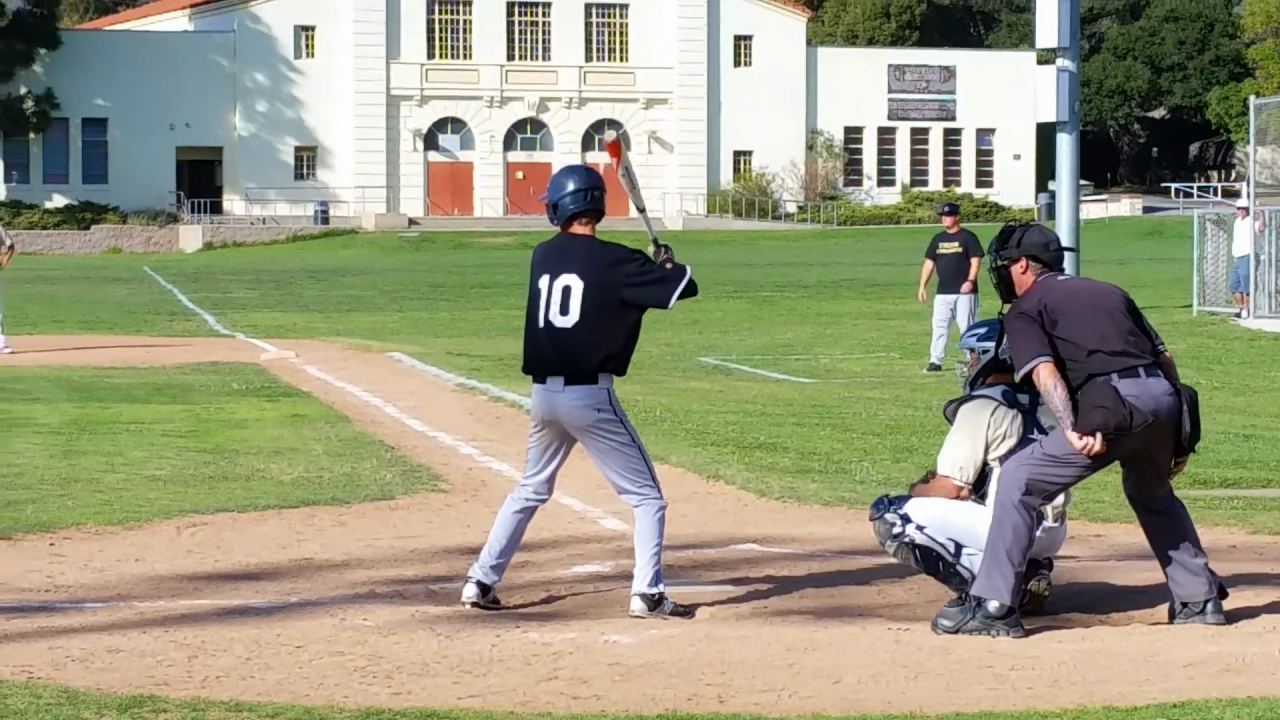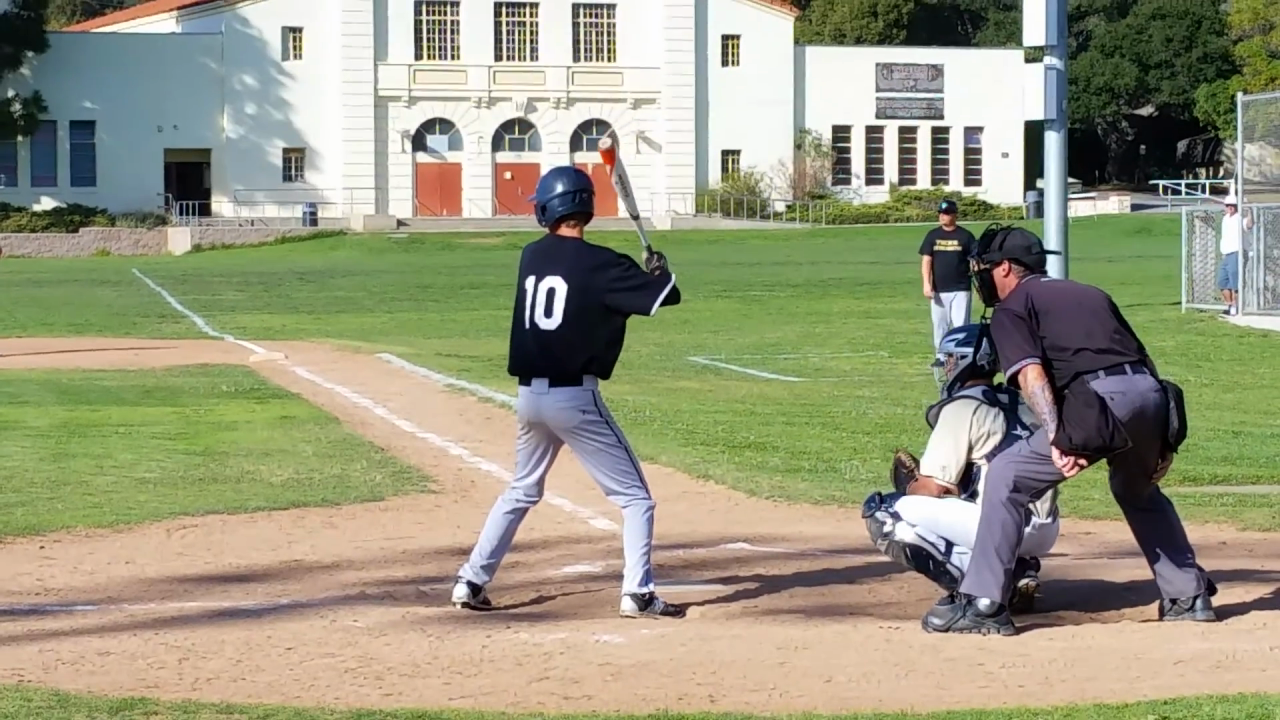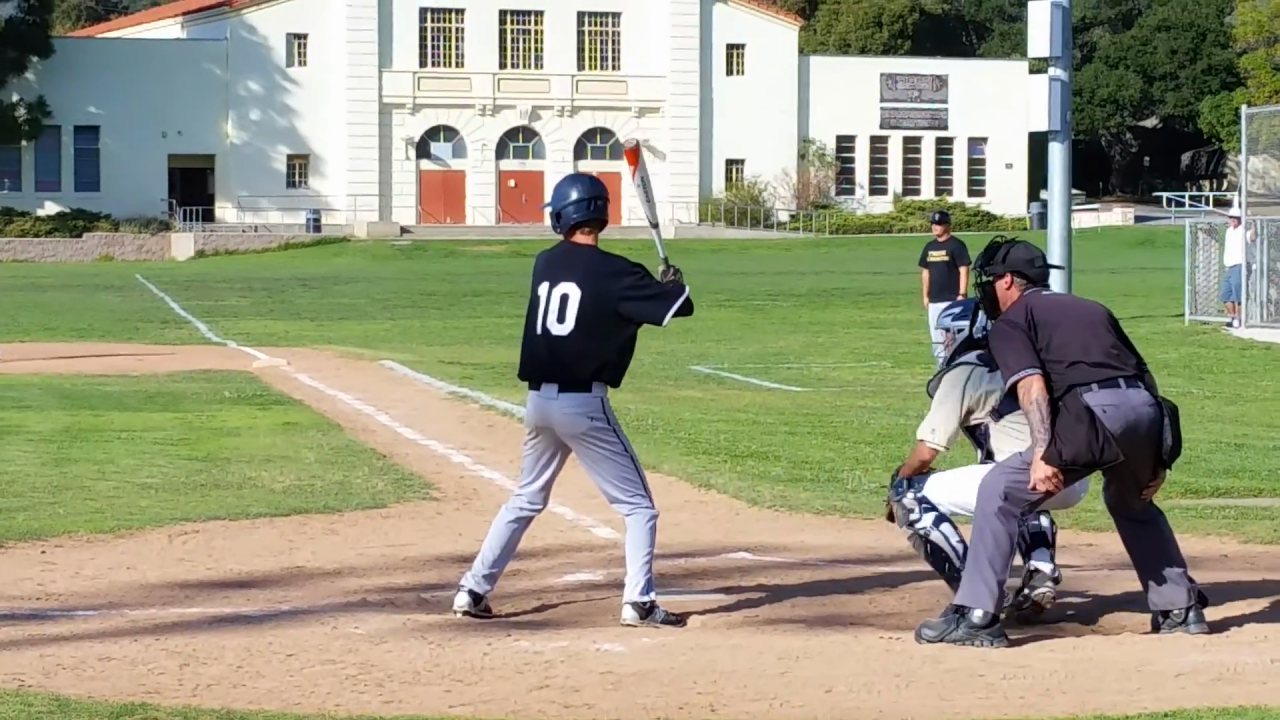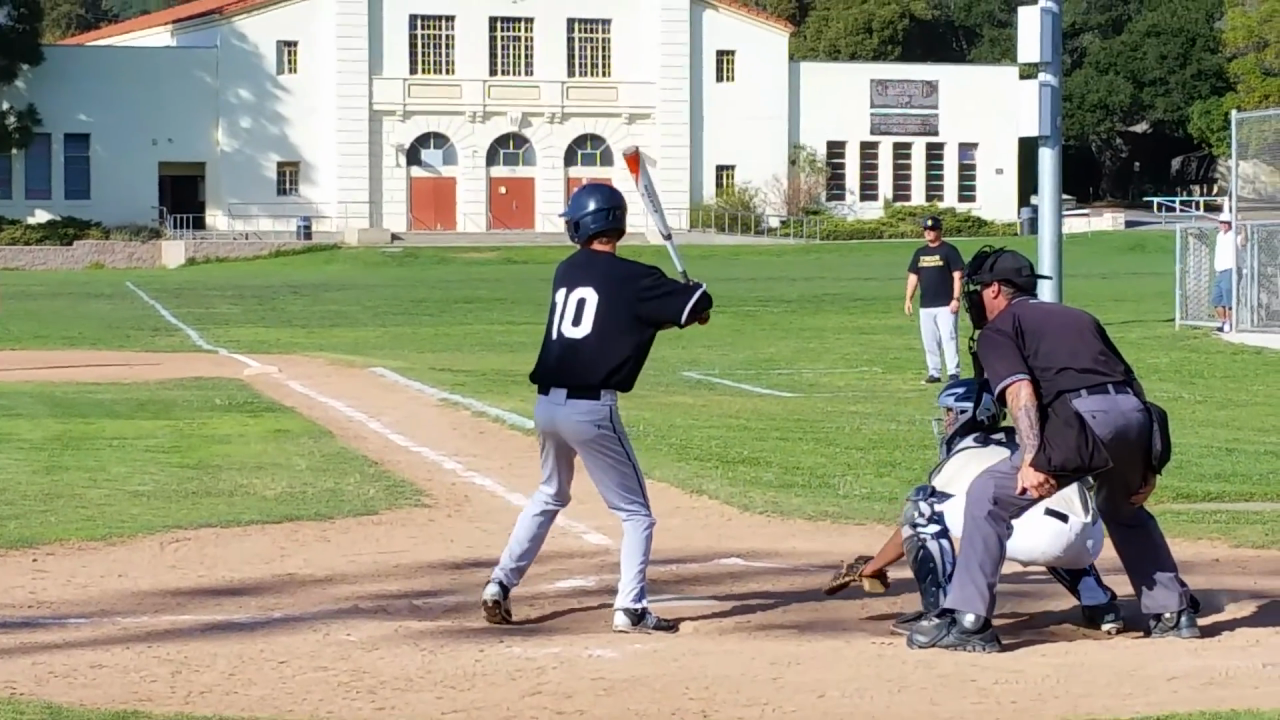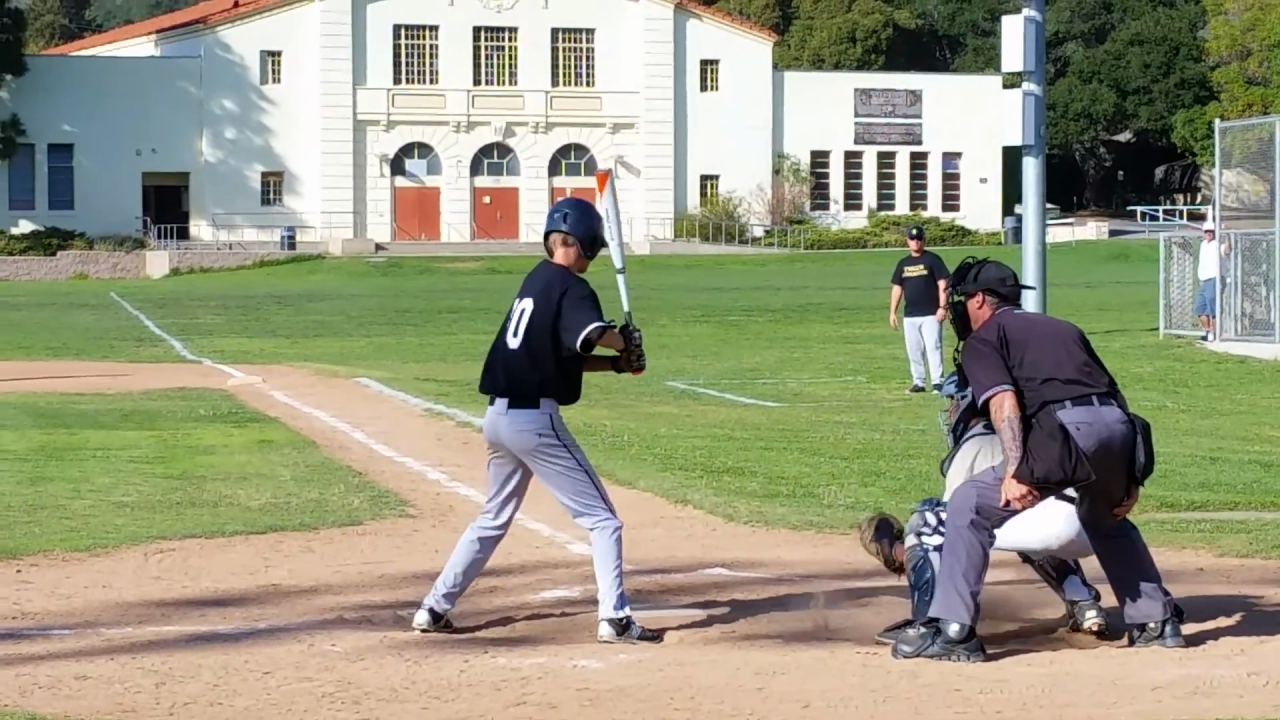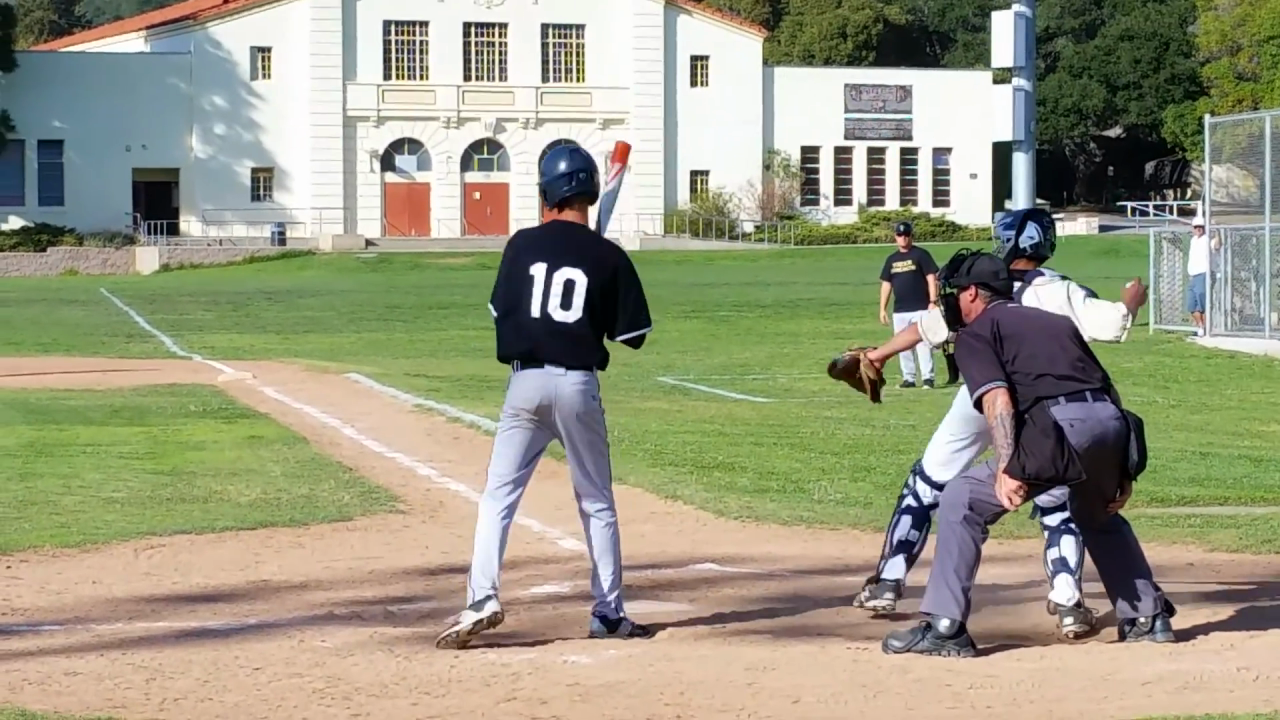
dt=0.7s
person 1, frame 1
left shoulder: (542, 255)
right shoulder: (614, 259)
right elbow: (684, 287)
left wrist: (648, 268)
right wrist: (666, 264)
left hip: (545, 393)
right hip: (590, 395)
left knee: (530, 490)
right knee: (647, 497)
left ankle: (480, 581)
right ankle: (647, 594)
person 1, frame 2
left shoulder: (531, 256)
right shoulder: (599, 263)
right elbow: (667, 295)
left wrist: (636, 275)
right wrist: (655, 271)
left hip: (530, 395)
right hip: (574, 397)
left knee: (521, 492)
right knee: (635, 497)
left ankle: (471, 581)
right ankle: (639, 594)
person 1, frame 3
left shoulder: (545, 262)
right shoulder: (613, 271)
right elbow: (679, 306)
left wrist: (650, 286)
right wrist: (671, 282)
left hip: (540, 400)
right hip: (583, 403)
left knee: (526, 499)
right knee: (638, 506)
left ankle: (472, 590)
right ankle: (639, 603)
person 1, frame 4
left shoulder: (565, 270)
right shoulder: (632, 277)
right elbow: (698, 303)
left wrist: (675, 312)
right wrist: (688, 309)
left hip: (548, 403)
right hip: (591, 409)
left knee: (550, 498)
right knee: (635, 512)
left ankle: (498, 585)
right ankle: (630, 608)
person 1, frame 5
left shoulder: (536, 279)
right shoulder: (571, 287)
right elbow: (589, 335)
left wrist: (617, 363)
right wrist: (625, 342)
left hip: (498, 415)
right hip: (534, 419)
left knee: (492, 519)
right knee: (602, 519)
left ankle: (434, 608)
right ankle: (614, 617)
person 1, frame 6
left shoulder: (522, 244)
right shoulder: (609, 256)
left elbow: (501, 312)
right elbow: (631, 334)
left hip: (527, 381)
right hip: (579, 386)
left knee: (498, 494)
right knee: (597, 506)
left ankle: (482, 599)
right ankle: (607, 614)
person 2, frame 1
left shoulder: (1026, 308)
right shoulder: (1110, 291)
left elbow: (1045, 371)
right elbow: (1164, 357)
left wrist: (1070, 429)
right wrist: (1177, 432)
left hip: (1113, 406)
right hip: (1163, 397)
left knee: (1019, 479)
right knee: (1153, 493)
left ankle: (994, 606)
right ankle: (1200, 599)
person 2, frame 2
left shoulder: (1011, 308)
right shoulder: (1092, 293)
left elbow: (1031, 375)
left wrist: (1056, 438)
right wrist: (1160, 438)
left hip: (1101, 402)
right hip: (1151, 395)
left knee: (1007, 477)
right knee: (1139, 491)
left ankle: (985, 605)
right ankle: (1189, 596)
person 2, frame 3
left shoulder: (1010, 321)
right shoulder: (1093, 308)
left elbow: (1032, 386)
left wrist: (1043, 453)
right wrist: (1154, 457)
left hip: (1094, 414)
right hip: (1146, 410)
left knee: (1000, 491)
right knee: (1132, 503)
left ankle: (977, 616)
right ankle: (1181, 609)
person 2, frame 4
left shoulder: (997, 328)
right shoulder: (1079, 316)
left elbow: (1020, 391)
left wrist: (1032, 459)
right wrist: (1143, 464)
left hip: (1083, 420)
right hip: (1135, 417)
left knee: (988, 496)
right knee: (1124, 509)
left ankle: (968, 622)
right ankle: (1173, 613)
person 2, frame 5
left shoulder: (981, 338)
right shoulder: (1064, 327)
left elbow: (1004, 402)
left wrist: (1015, 471)
right wrist: (1127, 475)
left hip: (1067, 432)
right hip: (1119, 428)
left knee: (970, 506)
right knee: (1106, 519)
left ankle: (954, 632)
right ankle: (1156, 622)
person 2, frame 6
left shoulder: (975, 333)
right shoulder: (1057, 321)
left elbow: (998, 399)
left wrist: (1006, 468)
right wrist: (1121, 468)
left hip: (1061, 428)
right hip: (1111, 425)
left knee: (963, 501)
right knee: (1099, 515)
left ankle: (945, 628)
right ankle: (1148, 617)
person 3, frame 1
left shoulder: (981, 406)
right shoulder: (1039, 402)
left elbow: (949, 487)
left wrist: (917, 490)
right wrist: (969, 491)
right hip: (1052, 533)
left knee: (889, 515)
right ankle: (1029, 572)
person 3, frame 2
left shoulder: (962, 406)
right shoulder: (1020, 404)
left elbow: (933, 487)
left wrist: (910, 486)
right wrist: (931, 479)
right hip: (1045, 530)
left knee: (880, 512)
right ankle: (1018, 570)
person 3, frame 3
left shoulder: (961, 373)
left elbow: (926, 452)
left wrist: (901, 479)
right hip: (1072, 480)
left knee: (909, 498)
right ankle: (1040, 578)
person 3, frame 4
left shoulder: (965, 457)
right shoulder: (1020, 442)
left elbow: (917, 517)
left wrist: (869, 567)
left hip: (1049, 534)
right hip: (1089, 538)
left knee: (924, 504)
right ankle: (1100, 606)
person 3, frame 5
left shoulder: (971, 448)
left wrist: (903, 553)
left hip: (1054, 519)
right hip: (1082, 526)
left knee: (929, 519)
right ankle: (1085, 605)
person 3, frame 6
right shoulder: (1060, 291)
left elbow: (921, 329)
right elbow: (1111, 324)
left wrist: (875, 355)
right wrist: (1134, 298)
left hip: (976, 399)
left knee: (923, 486)
right knee: (1056, 507)
left ankle: (887, 582)
right ankle: (1068, 606)
